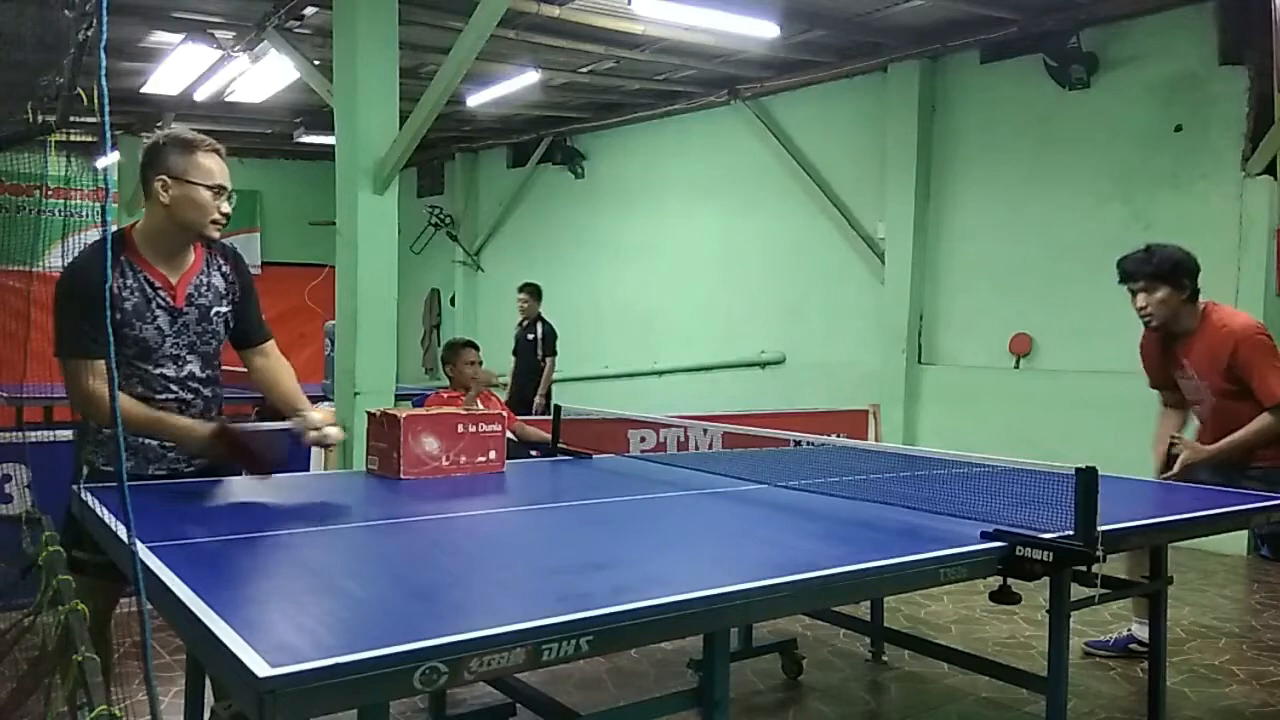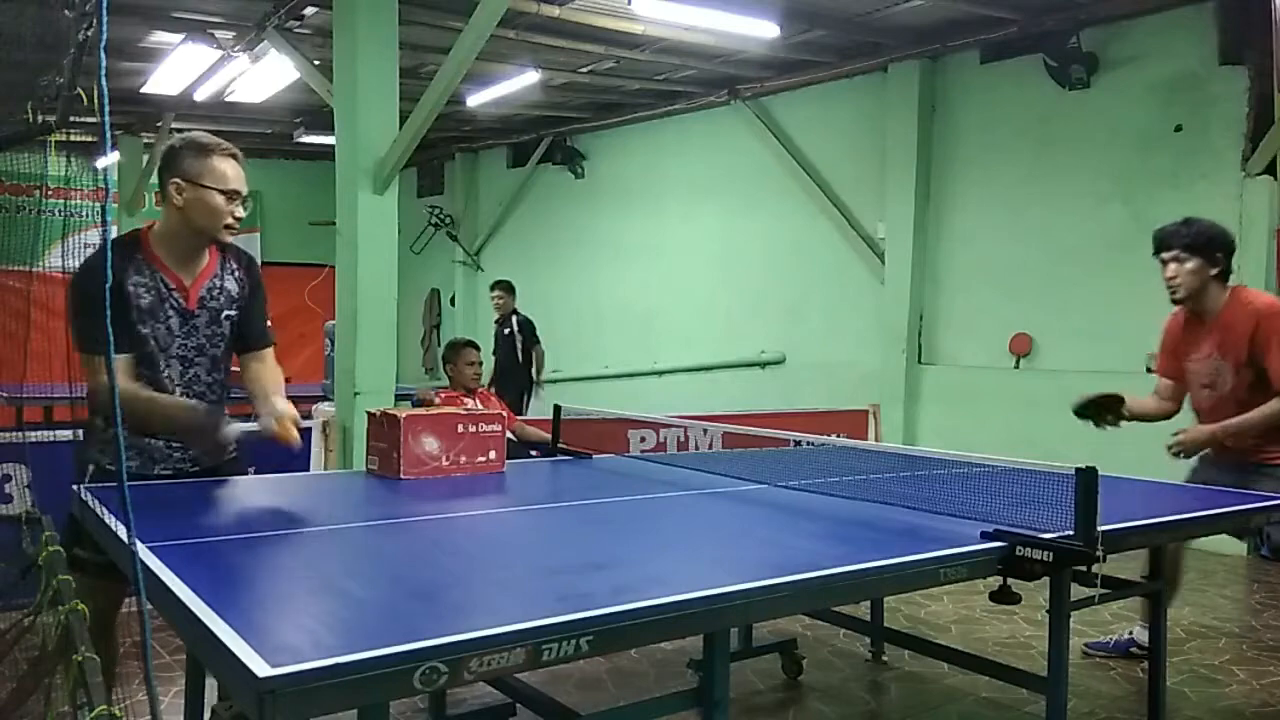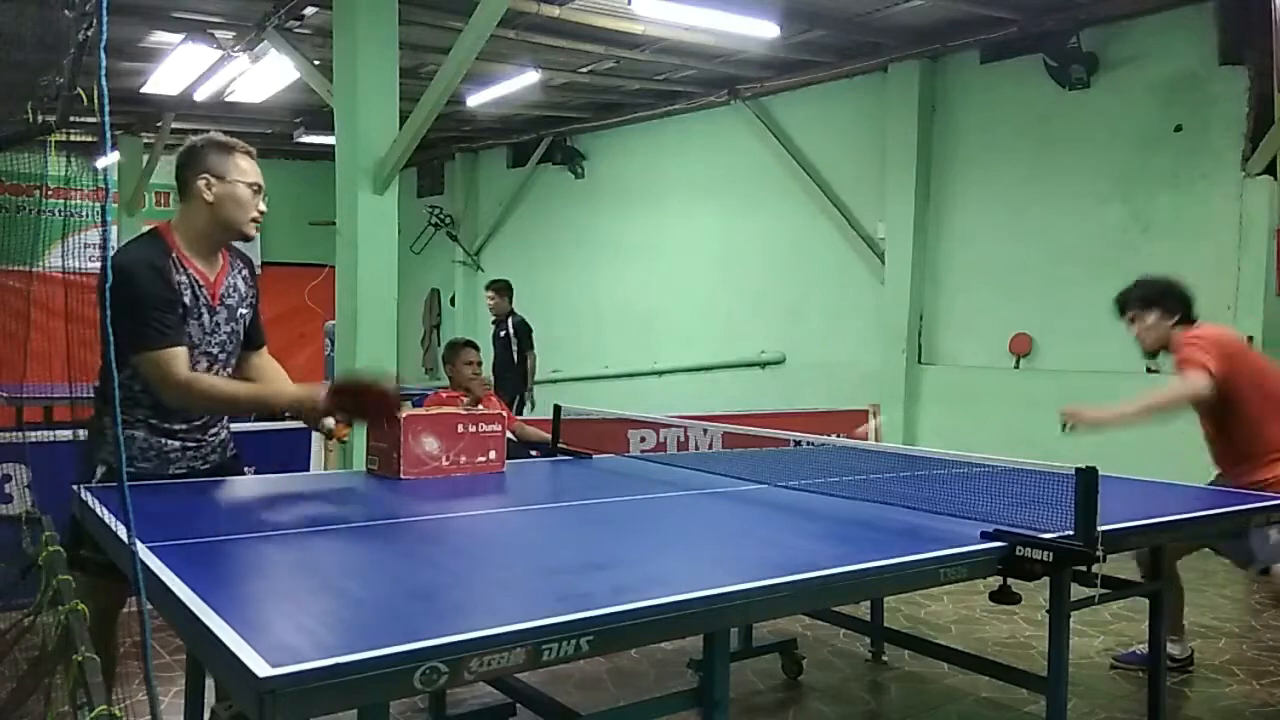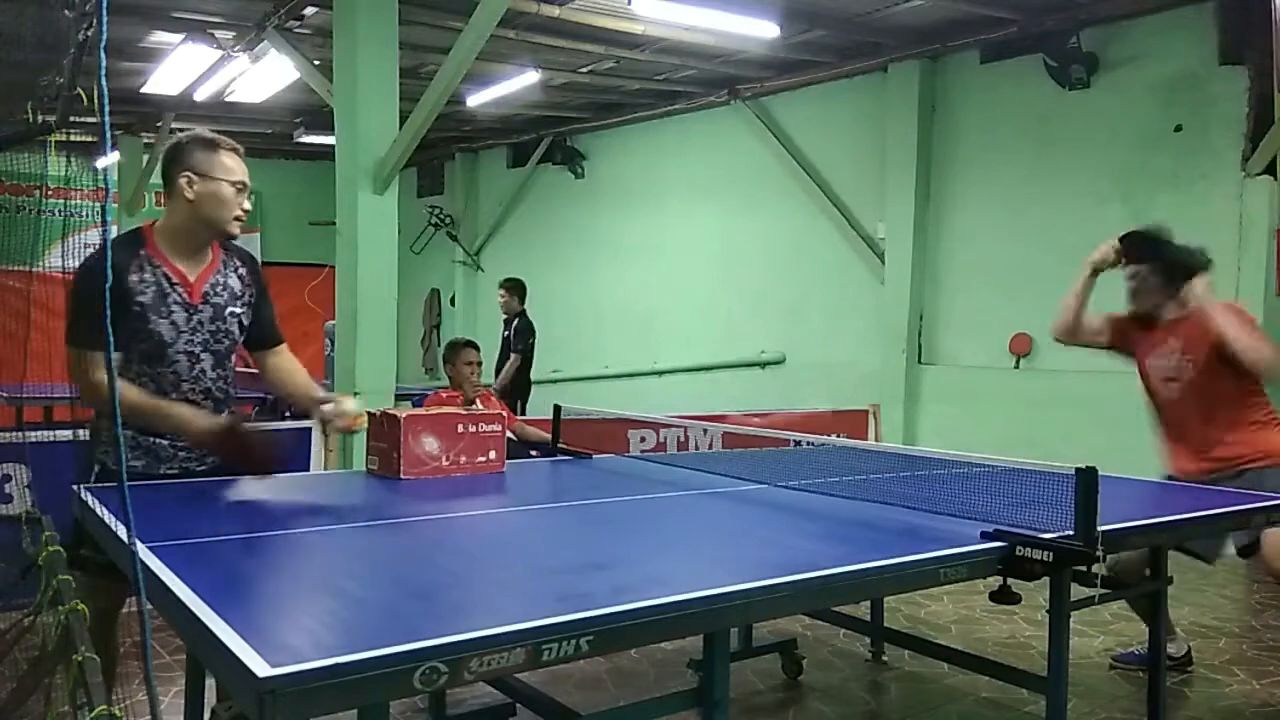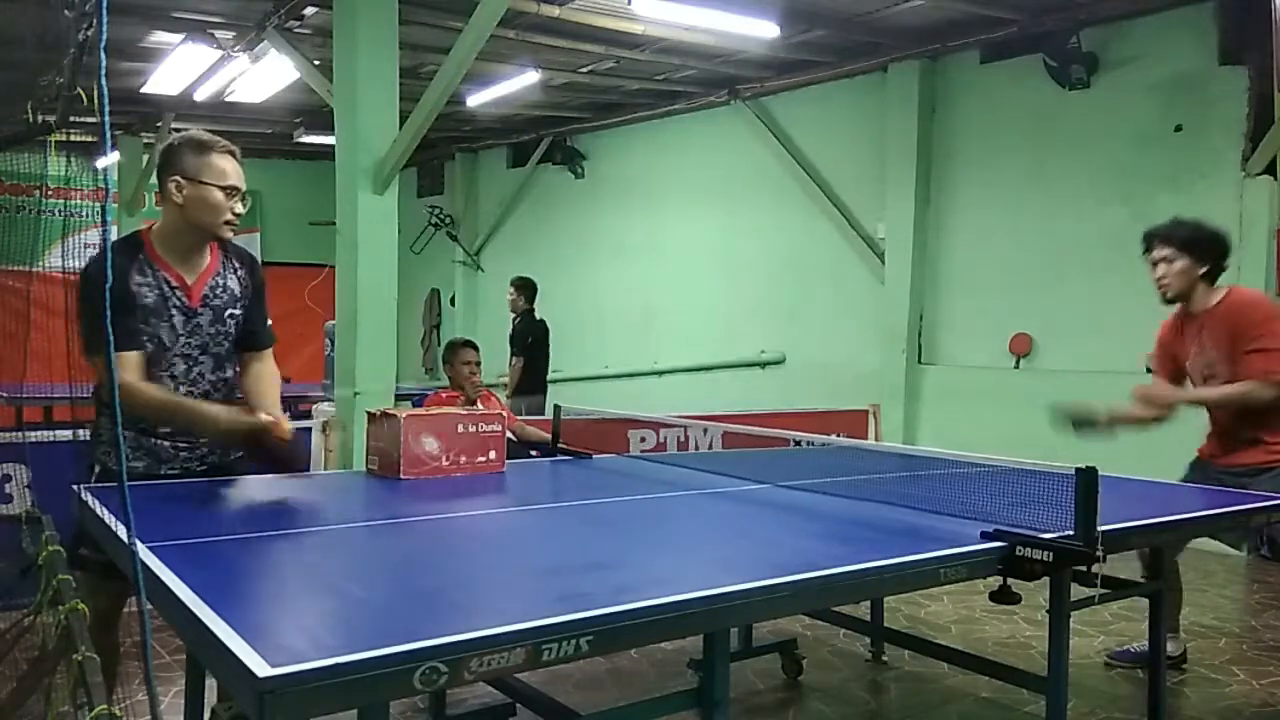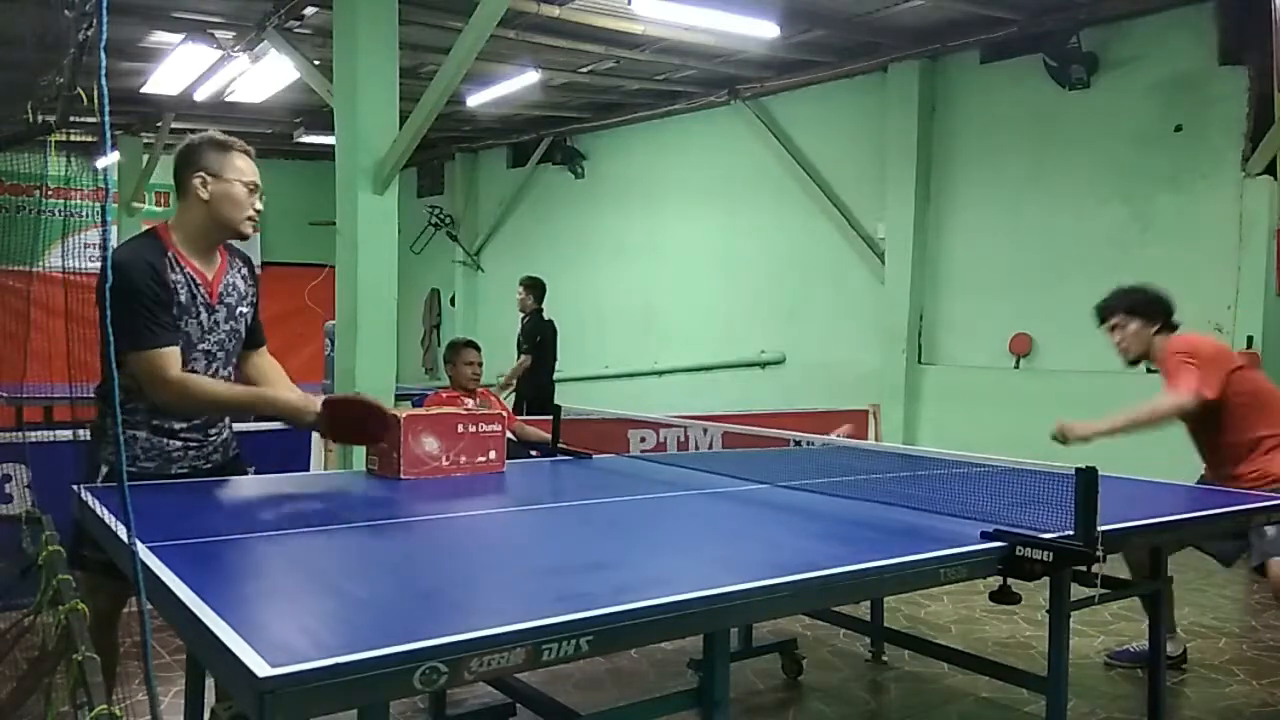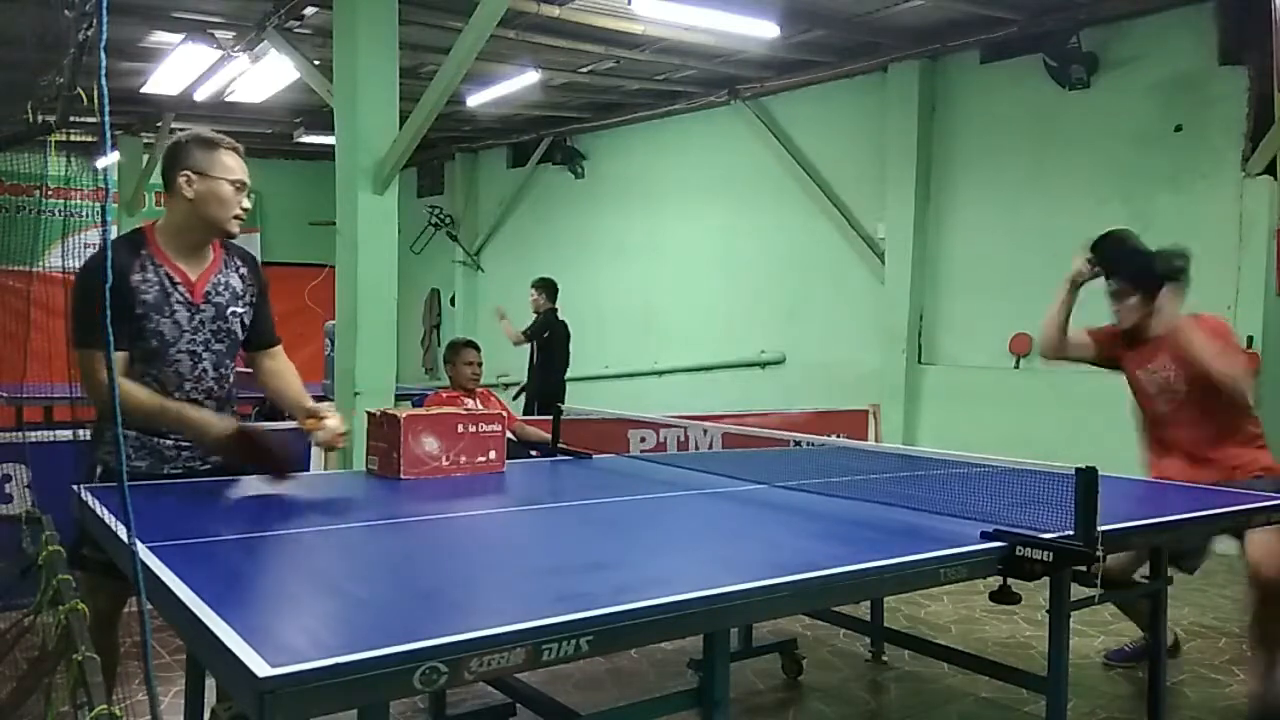
dt=0.4s
person 1, frame 1
left shoulder: (228, 266)
right shoulder: (92, 273)
left elbow: (261, 354)
right elbow: (88, 390)
left wrist: (303, 414)
right wrist: (182, 430)
left hip: (208, 467)
right hip: (120, 471)
right knee: (90, 609)
person 1, frame 2
left shoulder: (241, 270)
right shoulder: (108, 272)
left elbow: (258, 360)
right elbow: (111, 384)
left wrist: (272, 405)
right wrist: (177, 413)
left hip: (214, 465)
right hip: (124, 469)
right knee: (95, 607)
person 1, frame 3
left shoulder: (242, 270)
right shoulder: (139, 267)
left elbow: (254, 358)
right elbow: (175, 383)
left wrist: (308, 410)
right wrist: (292, 396)
left hip: (213, 462)
right hip: (133, 467)
right knee: (98, 607)
person 1, frame 4
left shoulder: (244, 270)
right shoulder: (111, 268)
left elbow: (273, 358)
right elbow: (93, 380)
left wrist: (322, 404)
right wrist: (182, 421)
left hip: (218, 468)
right hip: (131, 469)
right knee: (100, 605)
person 1, frame 5
left shoulder: (242, 268)
right shoulder: (112, 272)
left elbow: (259, 358)
right elbow: (125, 386)
left wrist: (267, 414)
right wrist: (209, 416)
left hip: (219, 466)
right hip: (131, 467)
right knee: (100, 607)
person 1, frame 6
left shoulder: (242, 269)
right shoulder: (136, 266)
right elbow: (164, 383)
left wrist: (306, 406)
right wrist: (276, 404)
left hip: (217, 460)
right hip: (136, 466)
right knee: (102, 605)
person 1, frame 7
left shoulder: (244, 270)
right shoulder: (114, 269)
left elbow: (268, 359)
right elbow: (102, 381)
left wrist: (310, 411)
right wrist: (192, 421)
left hip: (220, 466)
right hip: (134, 468)
right knee: (101, 605)
person 2, frame 1
left shoulder: (1240, 333)
right shoulder: (1154, 341)
left wrist: (1208, 452)
right wrist: (1162, 446)
right hip: (1212, 455)
right ankle: (1142, 633)
person 2, frame 2
right shoulder: (1179, 326)
right elbow: (1166, 399)
left wrist: (1213, 433)
right wrist: (1123, 408)
right hip: (1223, 458)
right ankle: (1144, 637)
person 2, frame 3
left shoulder: (1198, 341)
right shoulder: (1201, 350)
left elbow: (1196, 389)
left wrist: (1107, 415)
right hip: (1241, 478)
right knee: (1153, 550)
right ankle: (1175, 648)
person 2, frame 4
left shoulder: (1221, 315)
right shoulder: (1134, 329)
right elbow: (1064, 333)
left wrist: (1212, 310)
right wrist: (1091, 271)
right hip: (1189, 475)
right knee: (1122, 564)
right ankle: (1171, 647)
person 2, frame 5
right shoulder: (1173, 331)
right elbow: (1156, 409)
left wrist: (1180, 395)
right wrist: (1109, 415)
right hip: (1219, 460)
right ankle: (1169, 643)
person 2, frame 6
left shoulder: (1185, 350)
right shoulder: (1180, 362)
left elbow: (1179, 404)
left wrist: (1095, 429)
right hip: (1226, 480)
right knee: (1140, 548)
right ankle: (1169, 646)
person 2, frame 7
left shoulder: (1207, 331)
right shoulder: (1122, 343)
left elbow: (1240, 392)
right elbow: (1051, 348)
left wrist: (1179, 326)
right wrist: (1072, 284)
right hip: (1173, 481)
right knee: (1108, 567)
